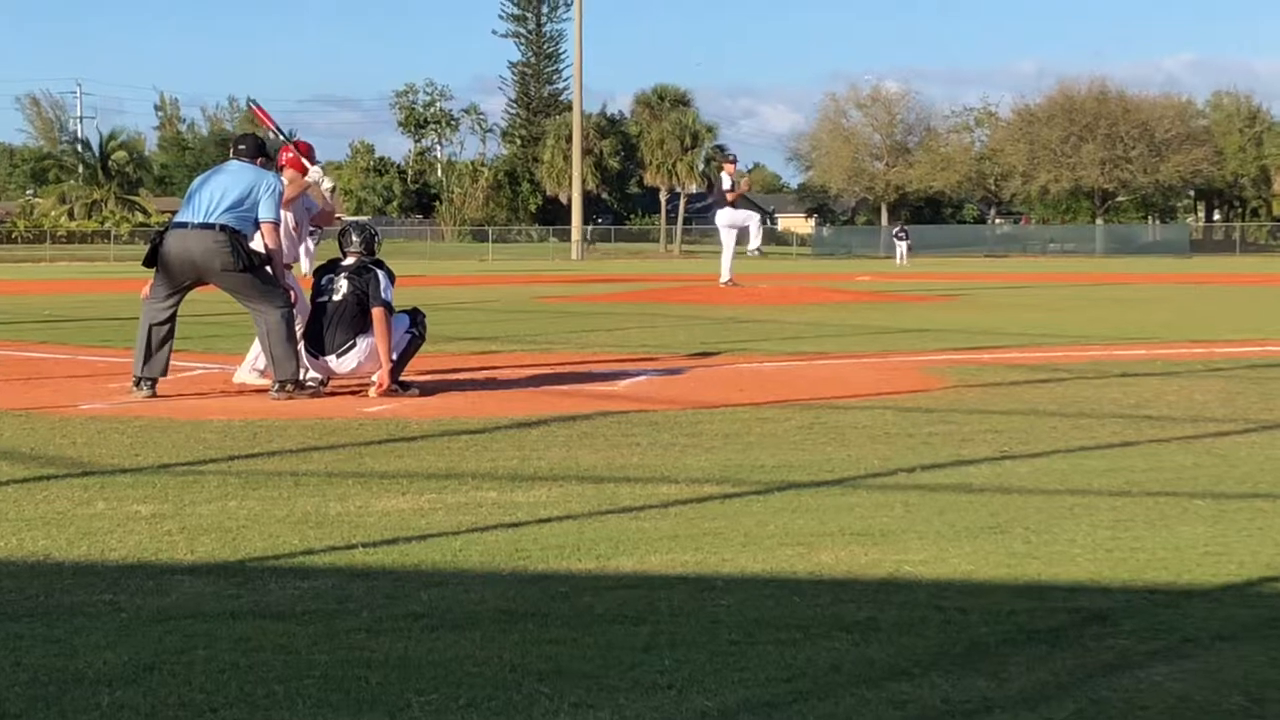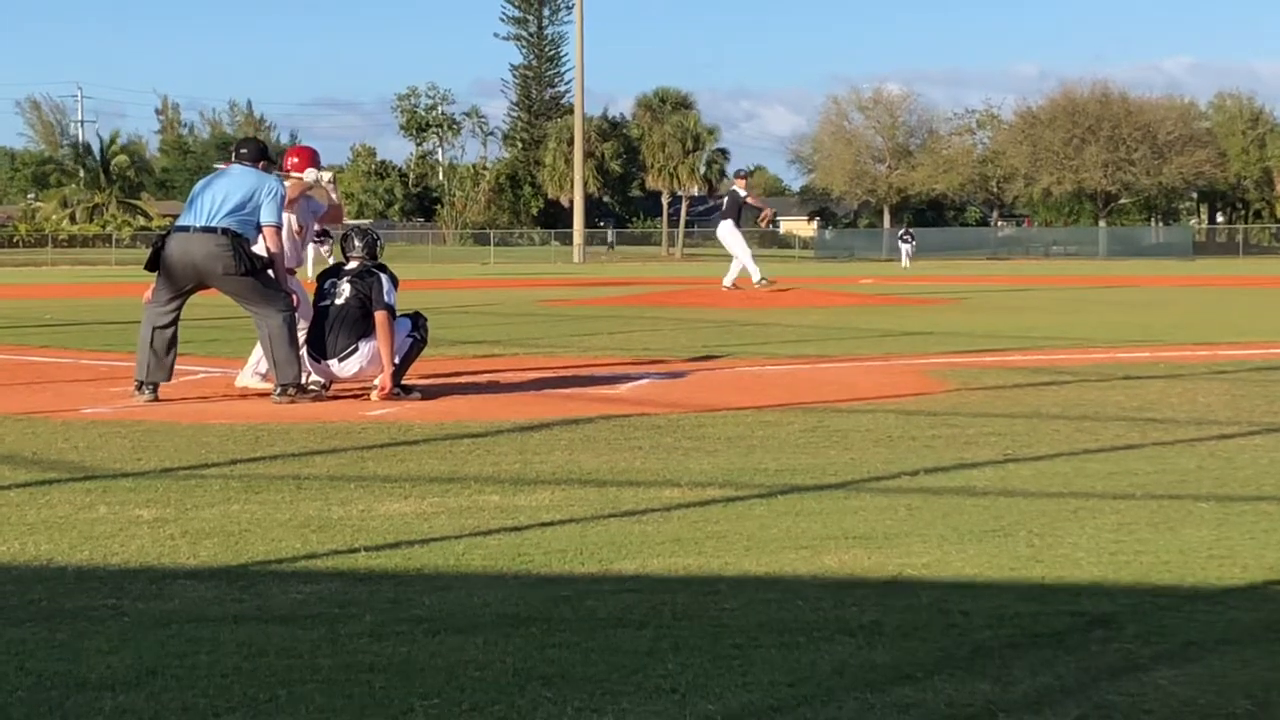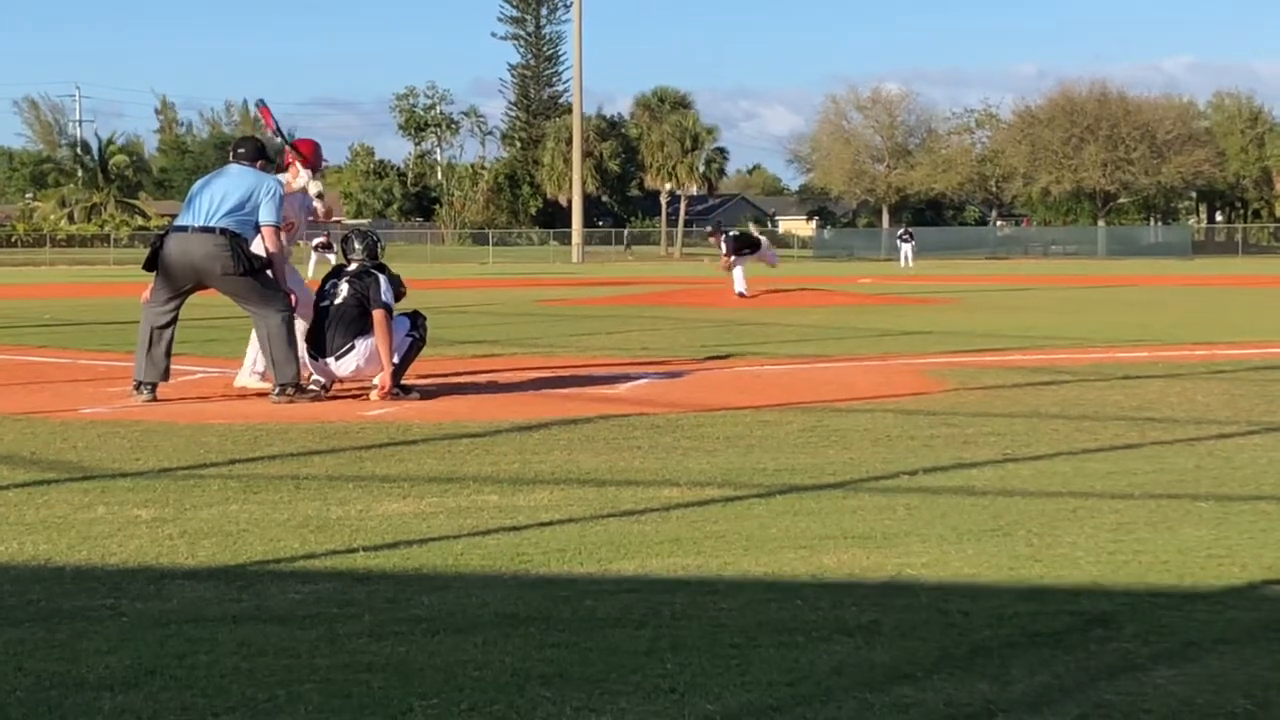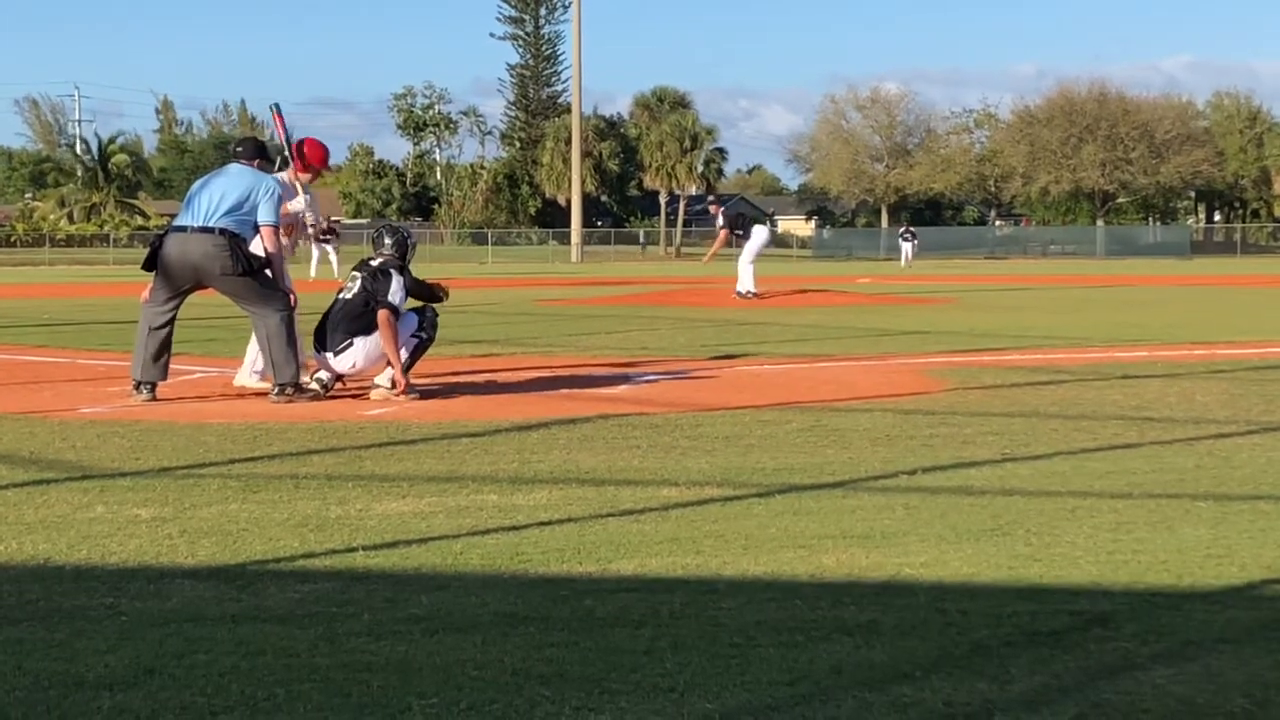
dt=0.7s
person 1, frame 1
left shoulder: (205, 176)
right shoulder: (267, 179)
right elbow: (269, 233)
left wrist: (159, 275)
right wrist: (280, 281)
left hip: (174, 243)
right hip: (218, 245)
left knee: (156, 304)
right knee: (275, 304)
left ankle: (144, 382)
right ankle: (286, 383)
person 1, frame 2
left shoulder: (206, 181)
right shoulder: (269, 183)
right elbow: (271, 238)
left wrist: (161, 279)
right wrist: (282, 284)
left hip: (177, 246)
right hip: (220, 249)
left knee: (158, 309)
right knee: (277, 307)
left ankle: (146, 385)
right ankle: (288, 386)
person 1, frame 3
left shoulder: (205, 180)
right shoulder: (268, 183)
right elbow: (271, 239)
left wrist: (159, 279)
right wrist: (282, 286)
left hip: (175, 246)
right hip: (219, 249)
left knee: (157, 308)
right knee: (276, 307)
left ankle: (144, 385)
right ankle: (286, 386)
person 1, frame 4
left shoulder: (205, 180)
right shoulder: (266, 183)
right elbow: (269, 238)
left wrist: (158, 278)
right wrist: (281, 284)
left hip: (175, 246)
right hip: (218, 249)
left knee: (156, 308)
right knee: (275, 307)
left ankle: (144, 384)
right ankle: (286, 385)
person 2, frame 1
left shoulder: (303, 196)
left elbow: (326, 220)
right elbow: (283, 199)
left wrist: (326, 194)
right wrist: (310, 180)
left hip: (283, 269)
left knee: (301, 318)
left ankle: (300, 368)
right ankle: (249, 371)
person 2, frame 2
left shoulder: (309, 201)
right elbow: (286, 199)
left wrist: (330, 189)
right wrist: (308, 181)
left hip: (287, 273)
left knee: (304, 321)
left ankle: (301, 372)
right ankle: (251, 375)
person 2, frame 3
left shoulder: (305, 190)
right shoulder: (277, 183)
left elbow: (325, 215)
left wrist: (319, 198)
right wrist: (293, 186)
left hip: (281, 261)
right hip: (259, 259)
left knee: (304, 307)
right ankle: (250, 374)
person 2, frame 4
left shoulder: (303, 193)
right shoulder: (274, 184)
left elbow: (310, 231)
left wrist: (312, 222)
right wrist: (290, 208)
right hip: (259, 257)
left ankle: (296, 367)
right ankle: (250, 373)
person 3, frame 1
left shoulder: (324, 272)
right shoulder: (374, 272)
right elbow: (380, 317)
right wrist: (386, 367)
left hip: (314, 360)
right hip: (350, 358)
right knee: (415, 319)
right ankle: (387, 381)
person 3, frame 2
left shoulder: (327, 276)
right shoulder: (377, 277)
right elbow: (383, 321)
right wrist: (389, 370)
left hip: (316, 364)
right hip: (351, 362)
right knee: (416, 323)
left ankle: (318, 381)
right ankle: (390, 386)
person 3, frame 3
left shoulder: (332, 276)
right shoulder: (376, 277)
right elbow: (380, 319)
right wrist: (389, 370)
left hip: (316, 363)
right hip: (349, 359)
right knee: (415, 322)
left ankle: (321, 380)
right ankle: (388, 385)
person 3, frame 4
left shoulder: (362, 267)
right shoulder: (393, 275)
right elbow: (384, 319)
left wrist: (433, 290)
right wrist: (398, 368)
left hip: (321, 355)
right hip: (351, 355)
right knee: (426, 318)
left ankle: (325, 378)
right ankle: (386, 384)
